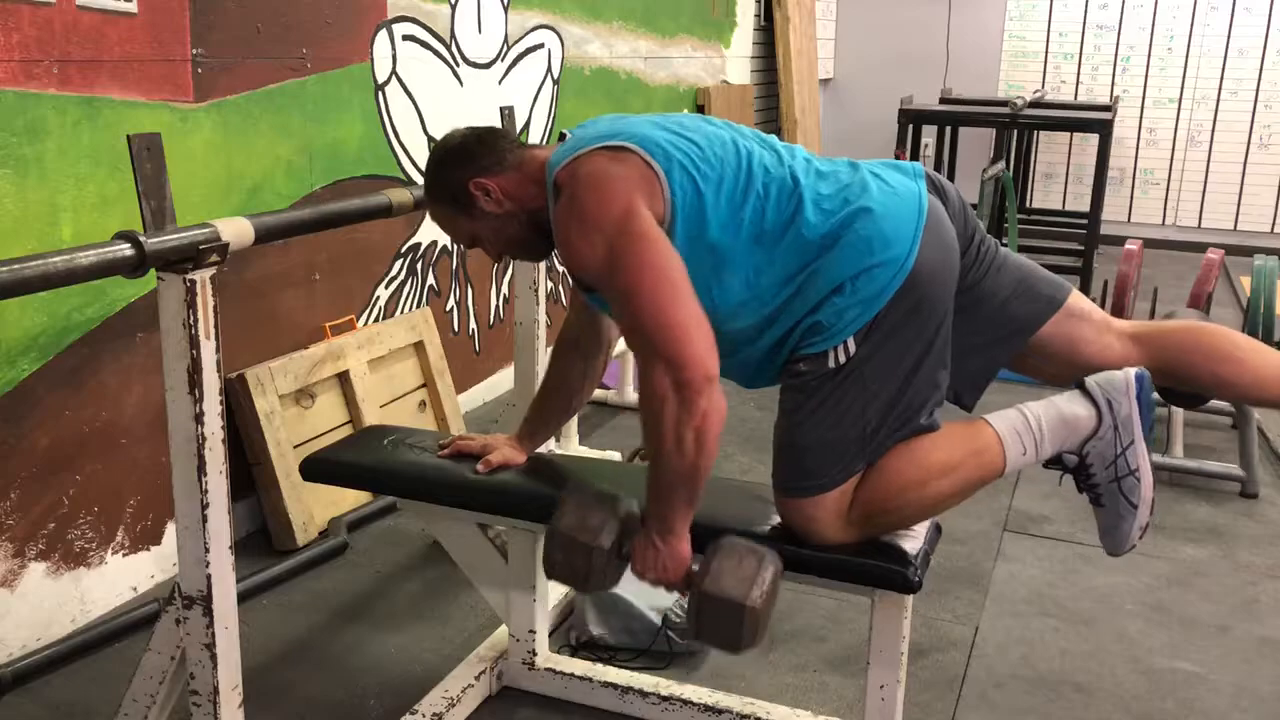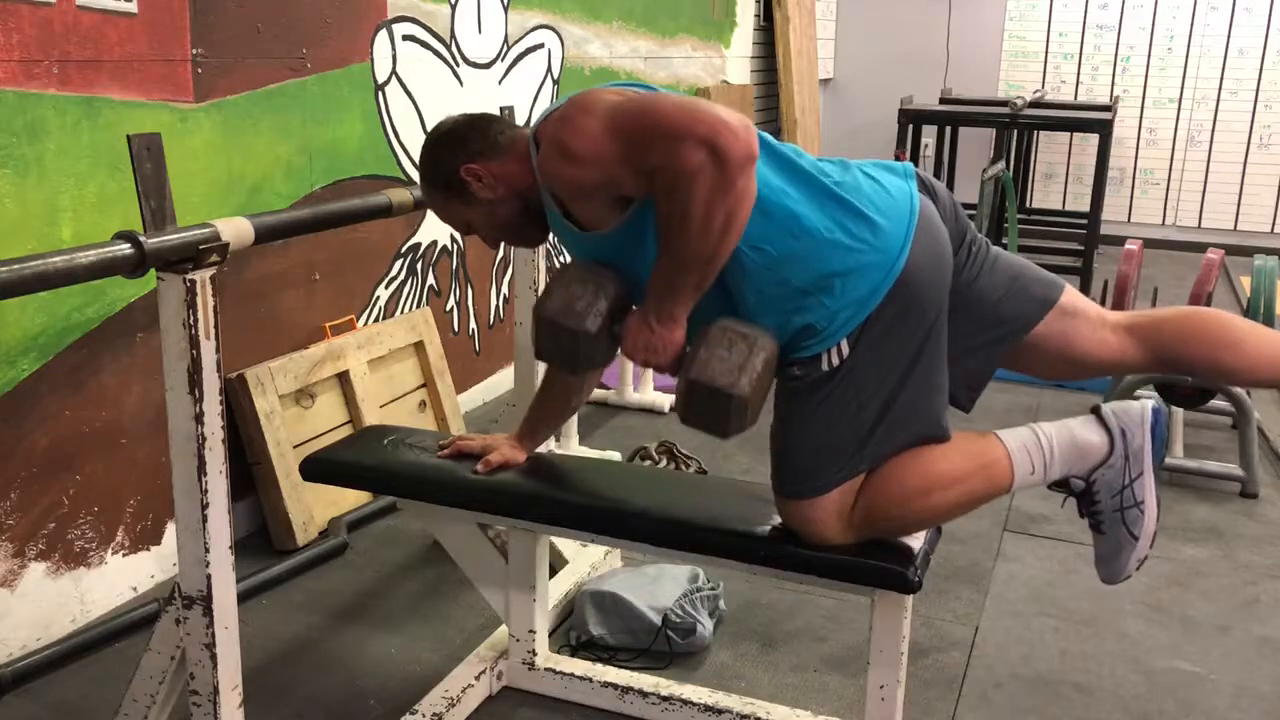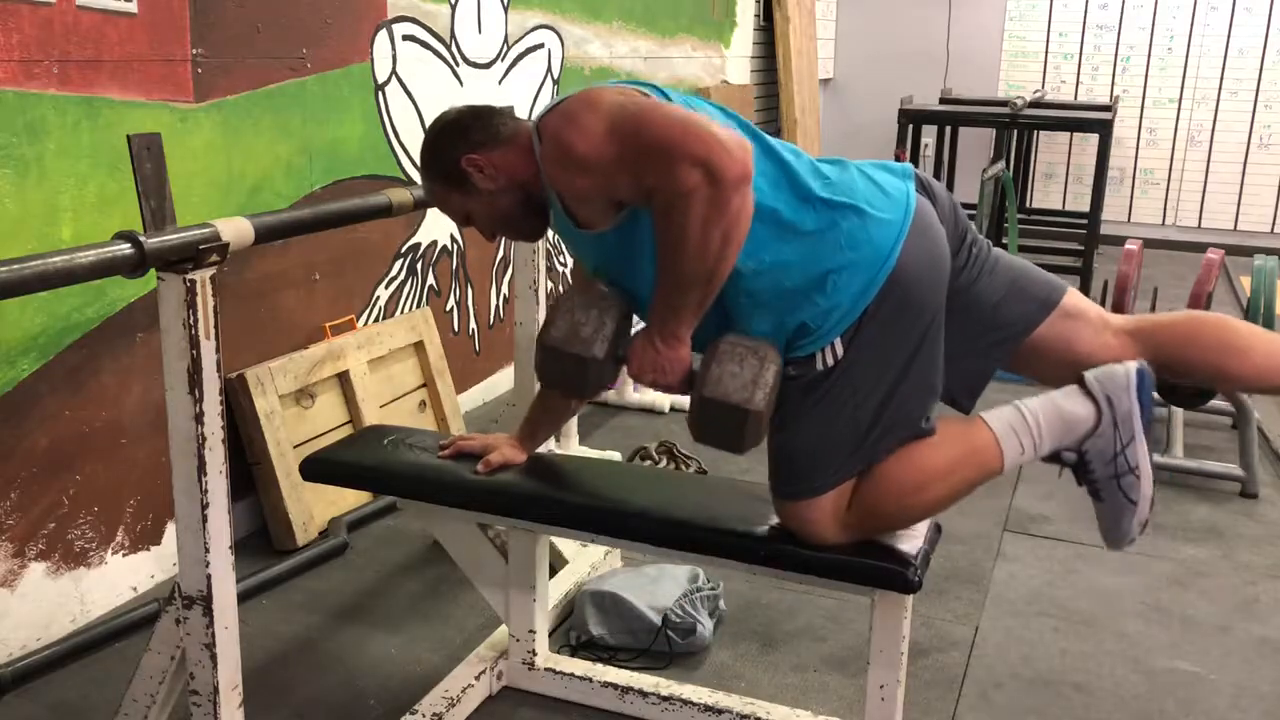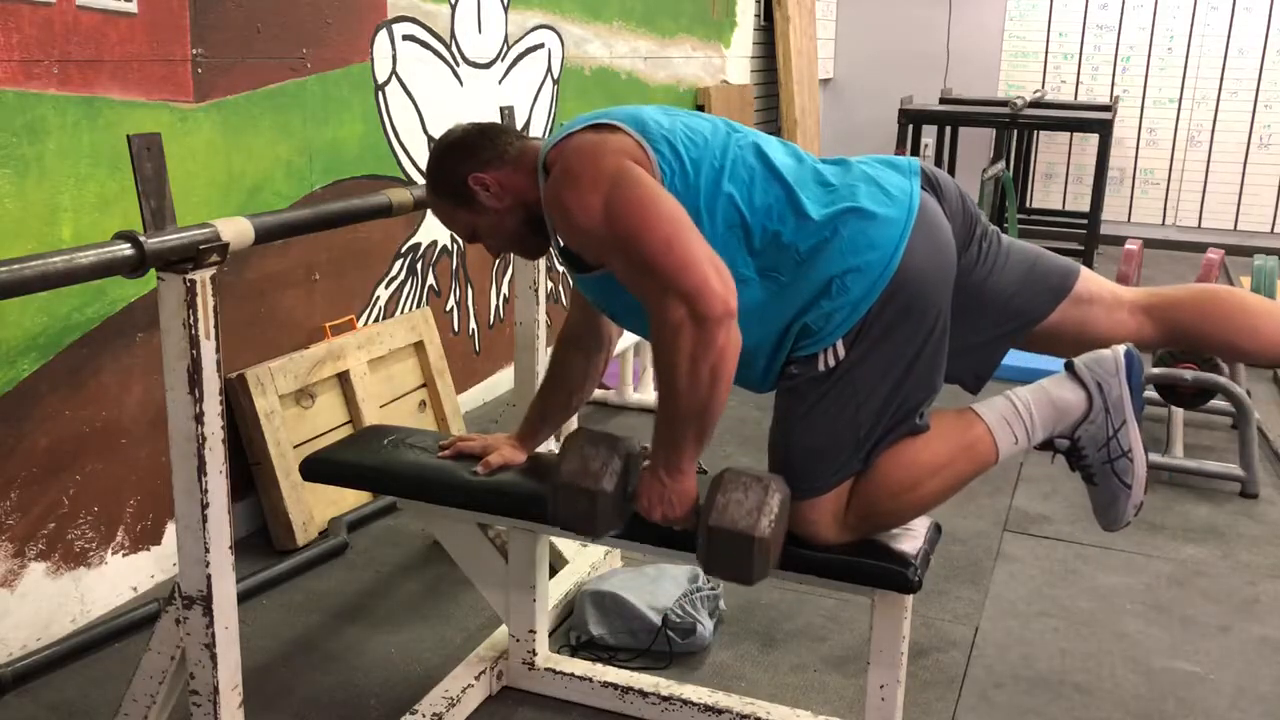
dt=0.5s
person 1, frame 1
left shoulder: (588, 211)
right shoulder: (591, 171)
left elbow: (686, 373)
right elbow: (590, 329)
left wrist: (666, 531)
right wrist: (524, 440)
left hip: (869, 275)
right hip: (909, 215)
left knee: (821, 517)
right knee: (1117, 343)
left ankle: (1070, 425)
person 1, frame 2
left shoulder: (571, 147)
right shoulder: (583, 194)
left elbow: (723, 148)
left wrist: (667, 311)
right wrist: (524, 440)
left hip: (859, 277)
right hip: (901, 220)
left knee: (822, 517)
right knee: (1124, 339)
left ankle: (1081, 447)
person 1, frame 3
left shoulder: (575, 140)
right shoulder: (582, 191)
left elbow: (720, 170)
left wrist: (671, 333)
right wrist: (525, 438)
left hip: (856, 275)
right hip: (899, 218)
left knee: (821, 517)
right knee: (1121, 339)
left ankle: (1070, 419)
person 1, frame 4
left shoulder: (580, 186)
right shoulder: (597, 166)
left elbow: (706, 307)
right elbow: (590, 331)
left wrist: (673, 467)
right wrist: (525, 440)
left hip: (864, 274)
right hip: (905, 208)
left knee: (820, 517)
right knee: (1138, 315)
left ankle: (1058, 407)
